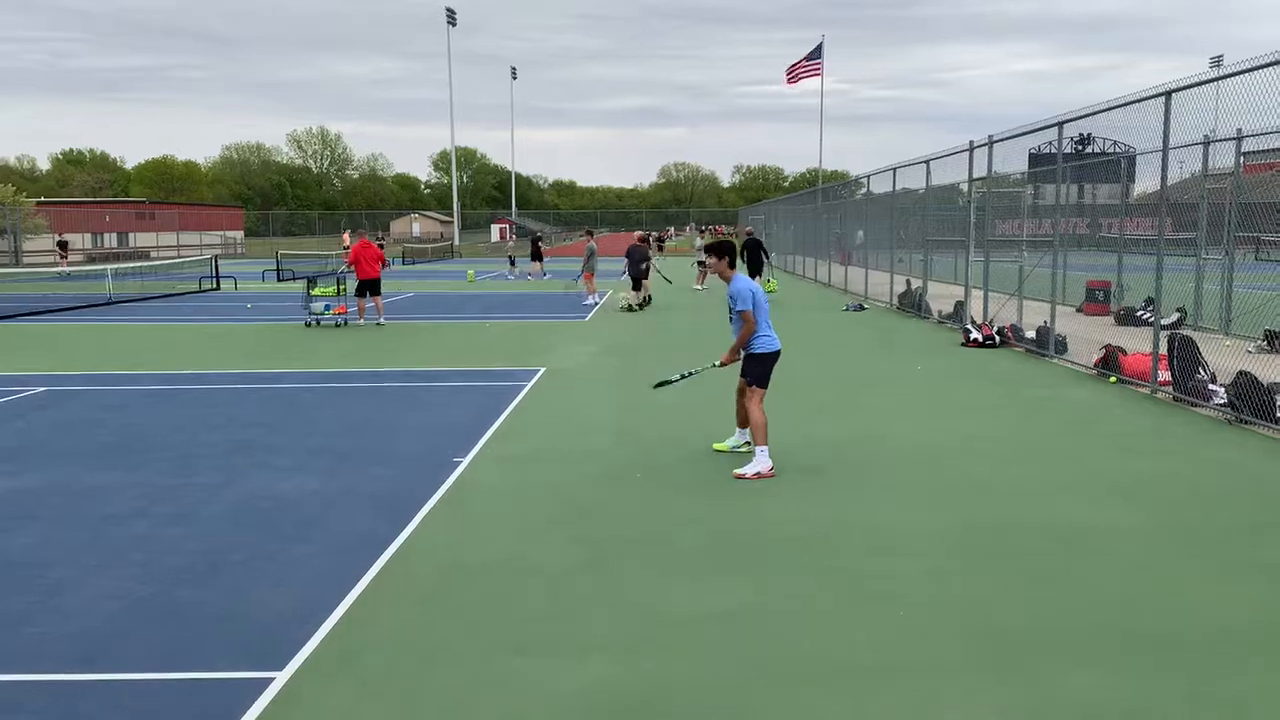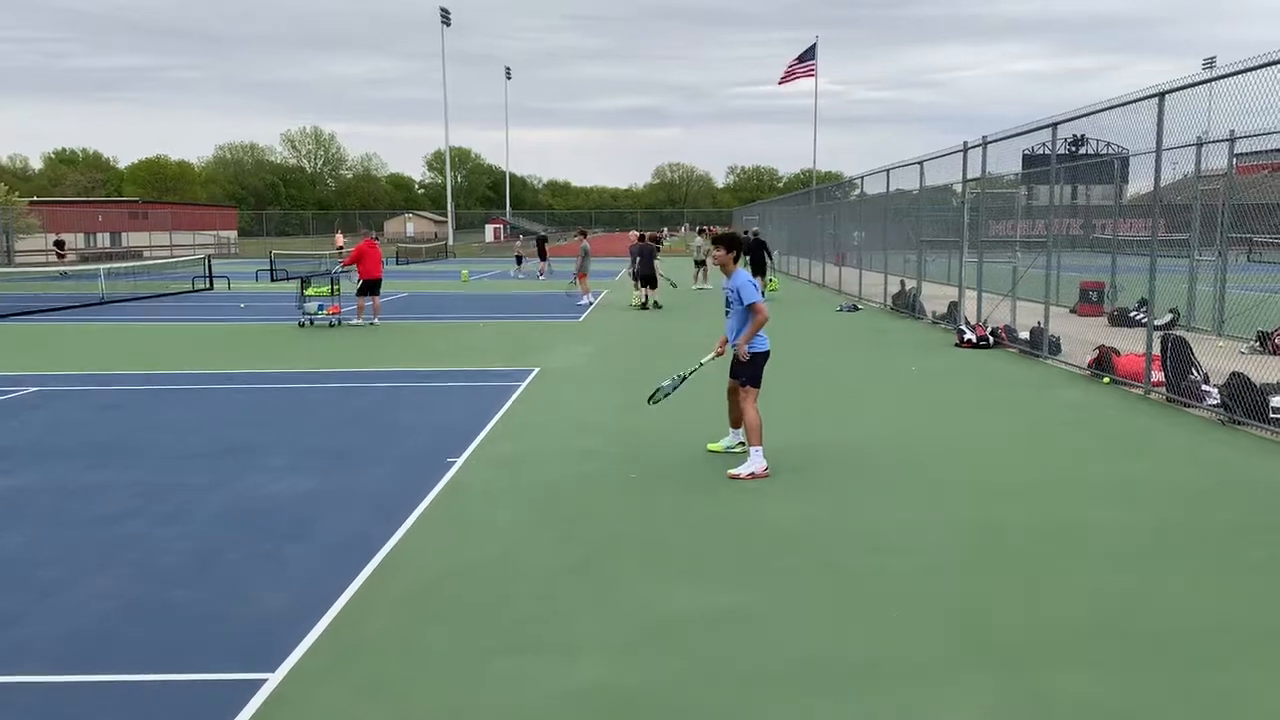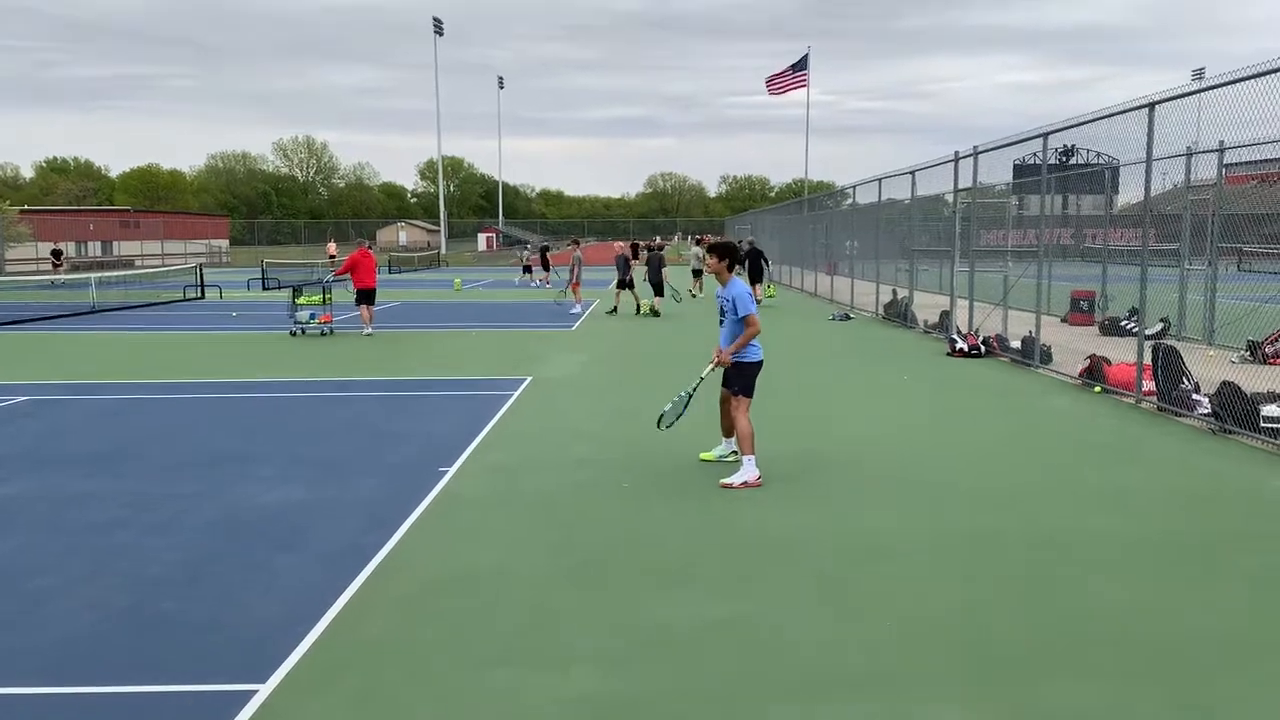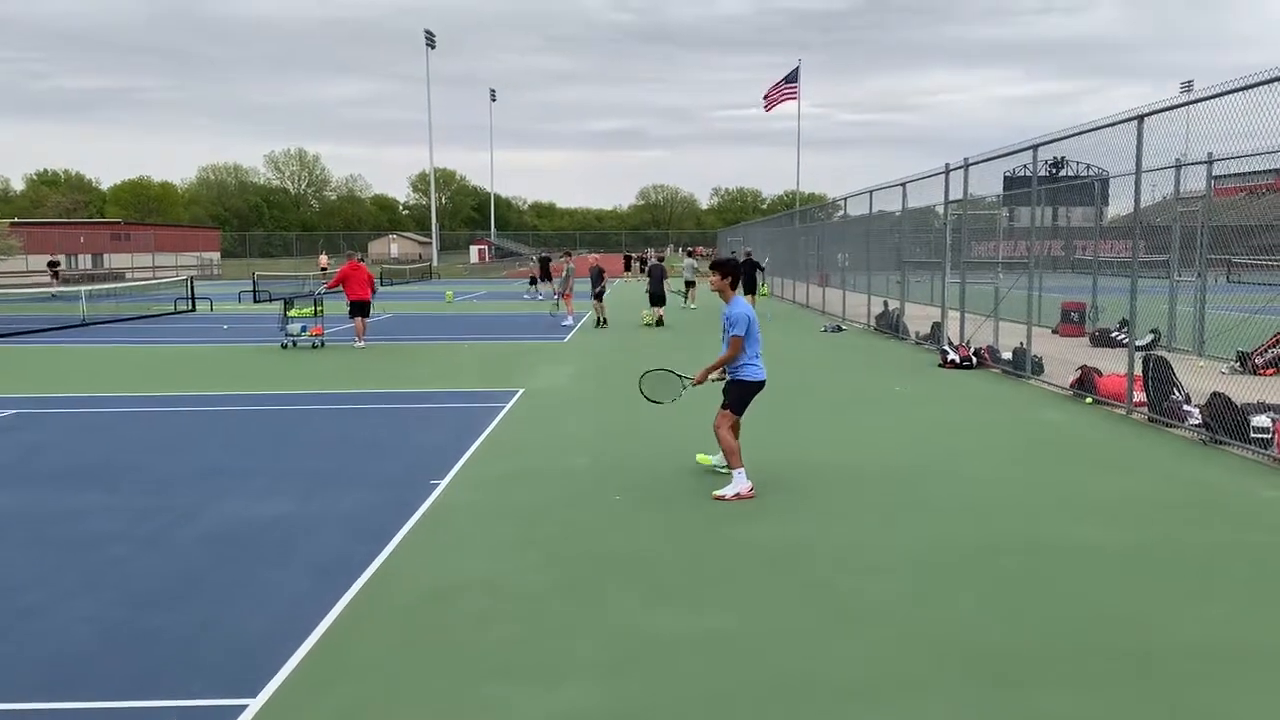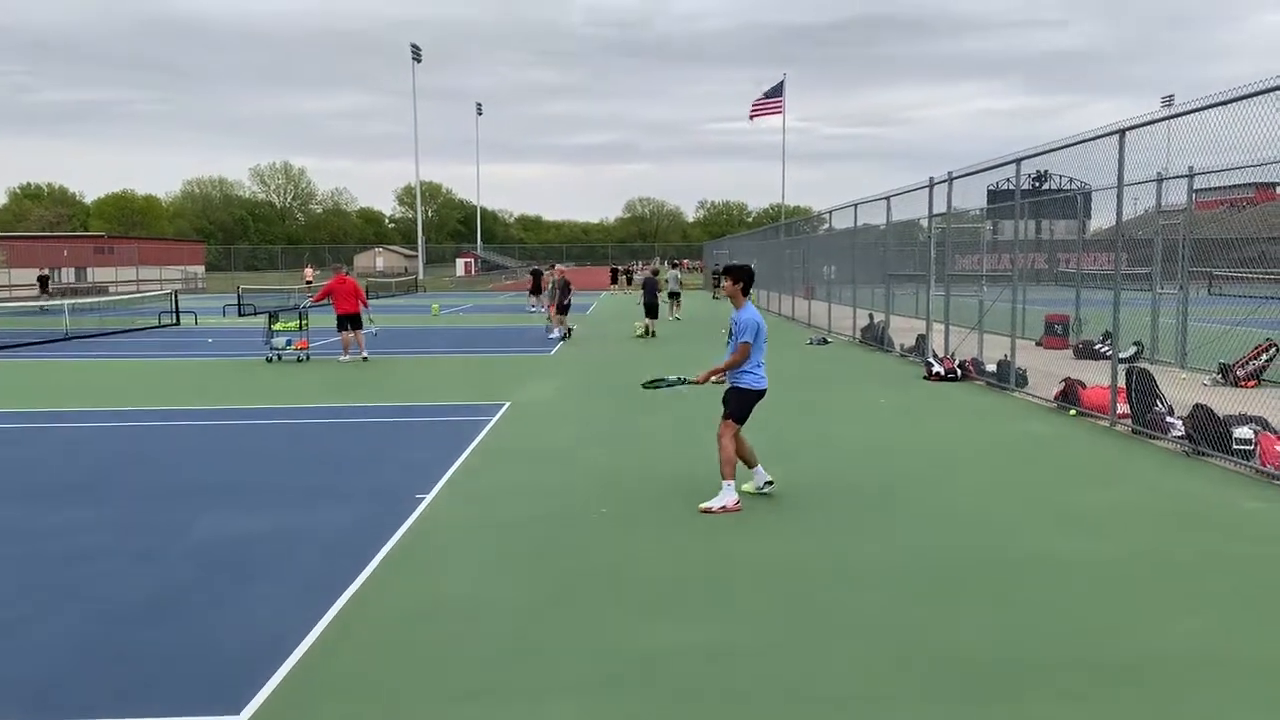
dt=0.4s
person 1, frame 1
left shoulder: (740, 287)
right shoulder: (736, 284)
left elbow: (750, 326)
left wrist: (732, 352)
right wrist: (738, 350)
left hip: (763, 349)
right hip: (757, 348)
left knee: (753, 402)
right knee: (742, 392)
left ankle: (763, 462)
right ankle: (742, 438)
person 1, frame 2
left shoulder: (743, 281)
right shoulder: (729, 281)
left elbow: (762, 315)
left wrist: (742, 343)
right wrist: (724, 341)
left hip: (752, 350)
right hip: (741, 348)
left knee: (747, 402)
right knee: (733, 392)
left ankle: (757, 462)
right ankle: (736, 439)
person 1, frame 3
left shoulder: (739, 291)
right shoulder: (722, 289)
left elbow: (754, 328)
left wrist: (730, 351)
right wrist: (720, 349)
left hip: (746, 359)
right hip: (734, 358)
left knee: (738, 410)
right knee: (725, 401)
left ankle: (750, 471)
right ankle: (728, 447)
person 1, frame 4
left shoulder: (739, 311)
right shoulder: (729, 307)
left elbow: (733, 352)
left wrist: (706, 372)
right wrist: (722, 369)
left hip: (747, 376)
right hip: (739, 374)
left knee: (721, 424)
right knee: (729, 418)
left ankle: (742, 483)
right ankle: (724, 459)
person 1, frame 5
left shoulder: (748, 318)
right shoulder: (739, 313)
left elbow: (740, 357)
left wrist: (709, 374)
right wrist: (722, 373)
left hip: (747, 385)
right hip: (743, 383)
left knee: (724, 434)
right knee: (731, 434)
left ankle: (729, 495)
right ankle: (761, 478)
